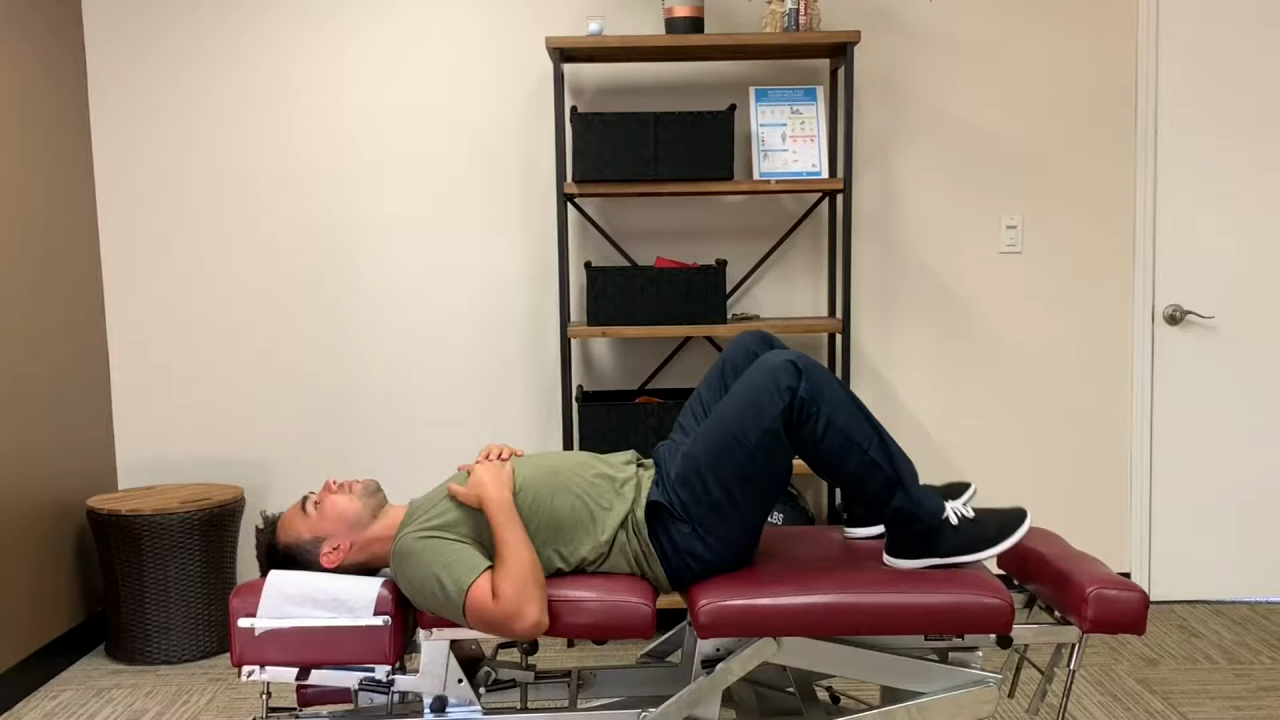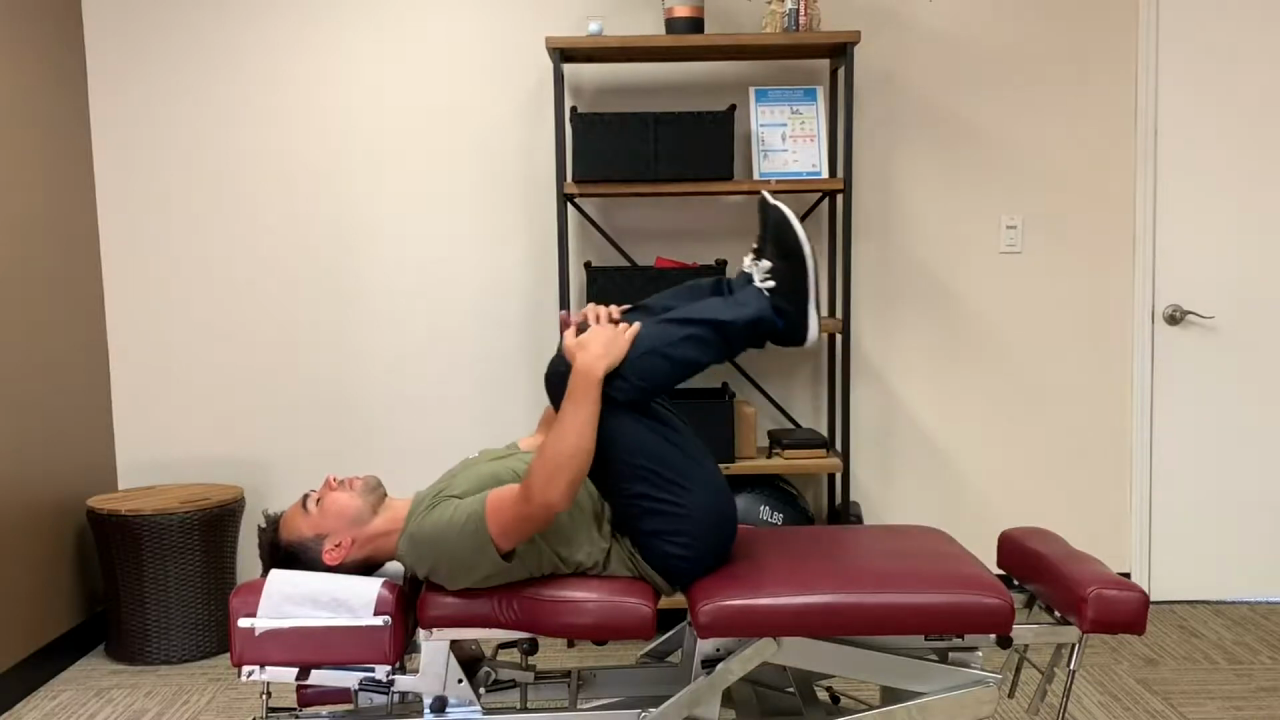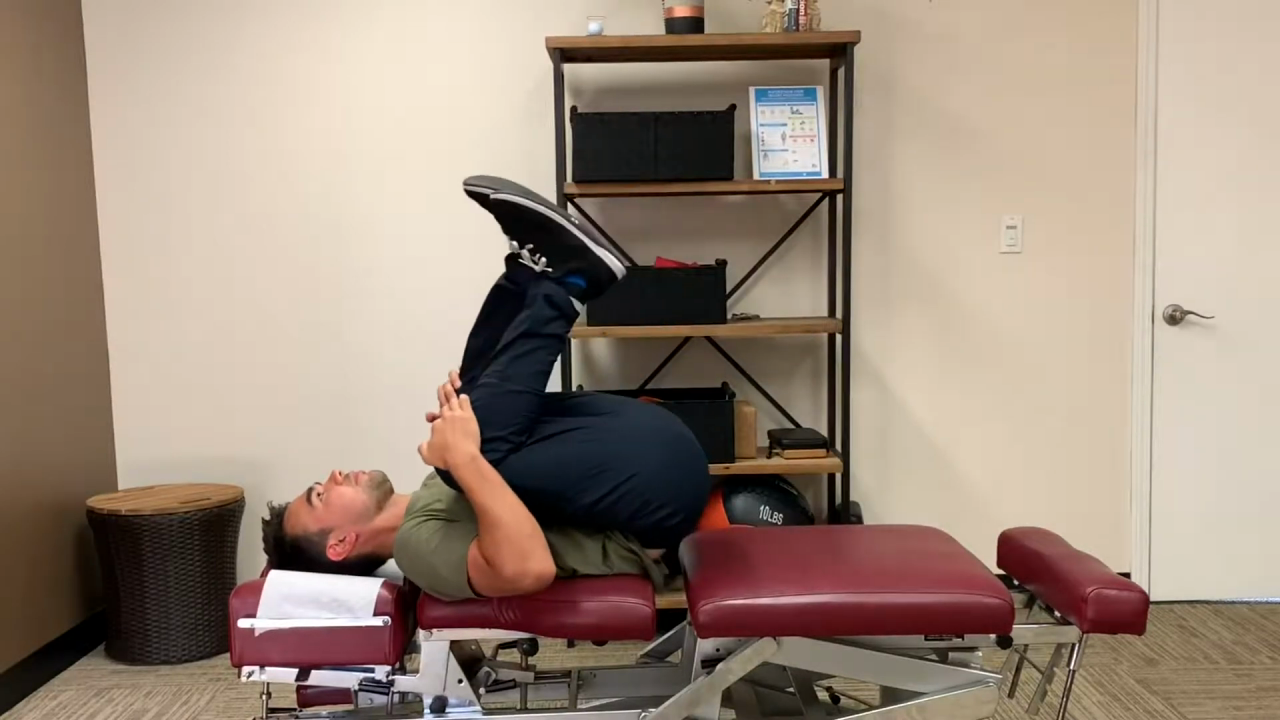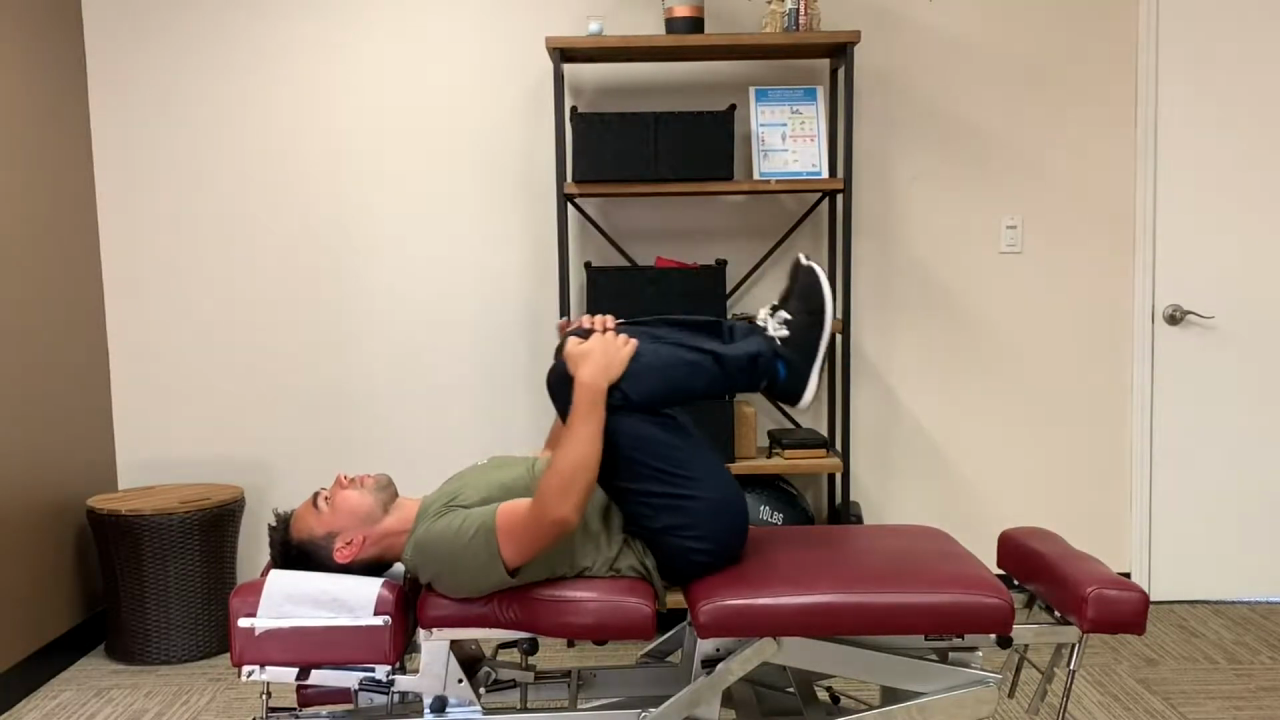
dt=1s
person 1, frame 1
left shoulder: (433, 511)
right shoulder: (418, 556)
right elbow: (524, 614)
left wrist: (495, 472)
right wrist: (498, 499)
left hip: (652, 484)
right hip: (675, 534)
left knee: (754, 349)
right knee: (784, 377)
left ankle: (882, 501)
right ankle: (921, 527)
person 1, frame 2
left shoulder: (437, 508)
right shoulder: (433, 540)
left elbow: (540, 443)
right elbow: (549, 496)
left wrist: (585, 353)
right wrist: (589, 370)
right hip: (683, 538)
left knee: (582, 360)
right knee: (577, 373)
left ankle: (755, 293)
right ankle: (769, 306)
person 1, frame 3
left shoulder: (430, 509)
right shoulder: (421, 546)
right elbow: (529, 568)
left wrist: (468, 417)
right wrist: (463, 458)
left ankle: (554, 275)
right ankle: (559, 283)
person 1, frame 4
left shoulder: (446, 507)
right shoulder: (441, 547)
left elbow: (554, 459)
right elbow: (558, 513)
left wrist: (588, 371)
right wrist: (592, 382)
right hip: (694, 530)
left knee: (588, 355)
right knee: (580, 371)
left ankle: (764, 344)
right ankle: (775, 360)
